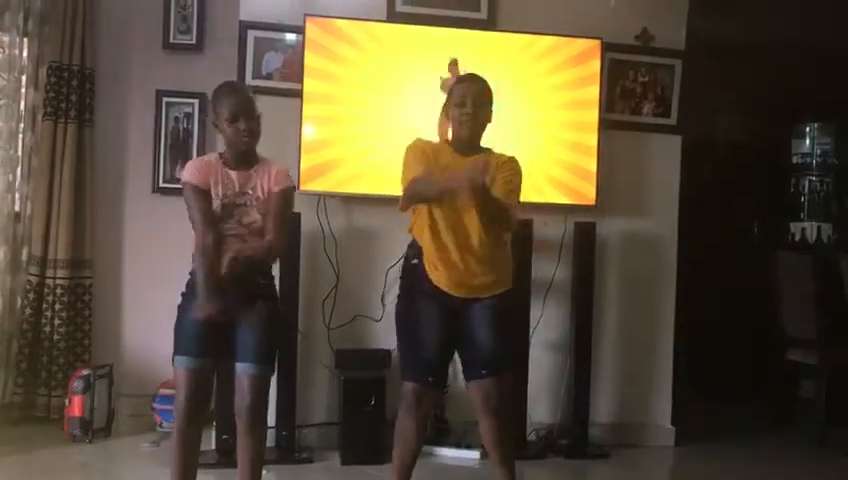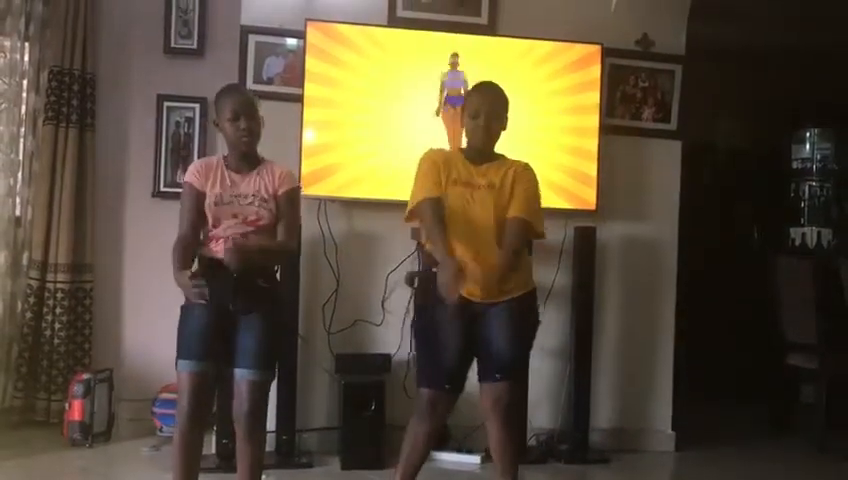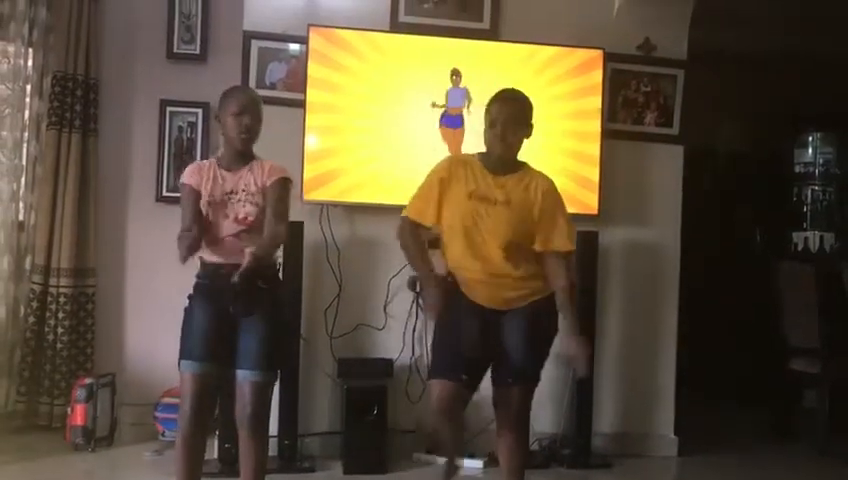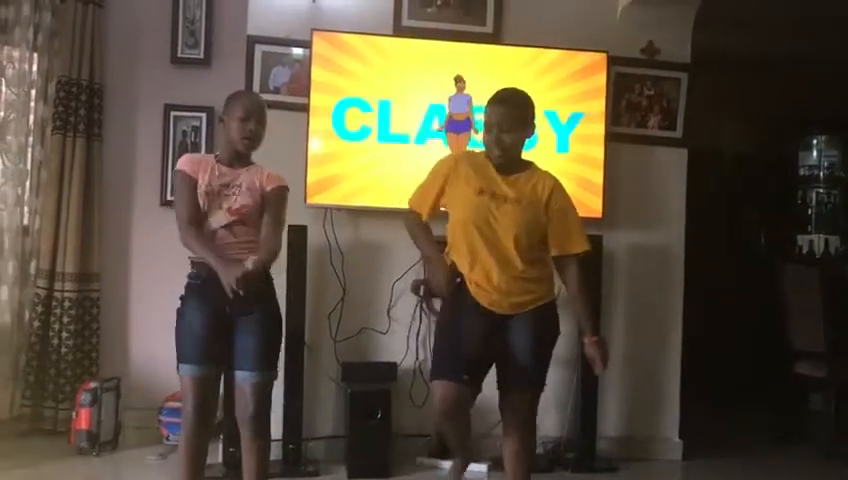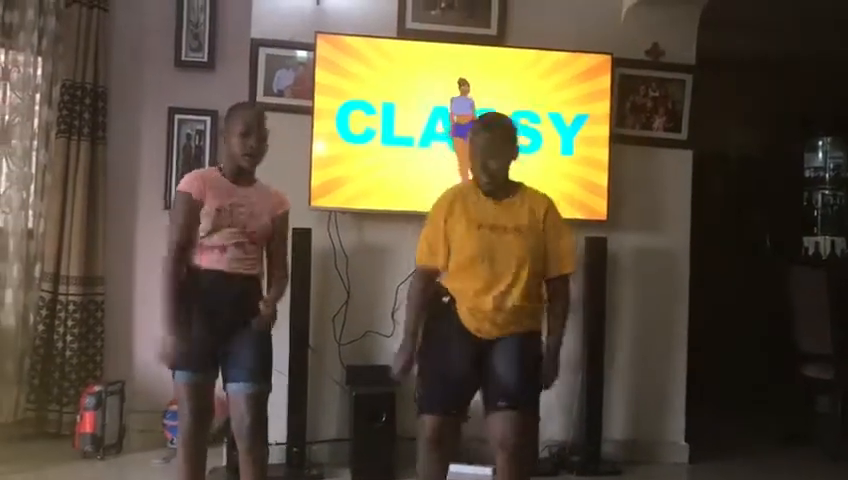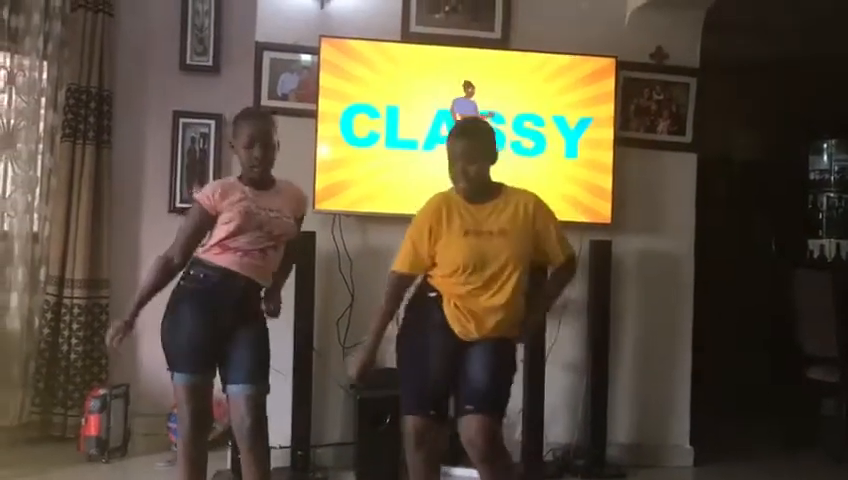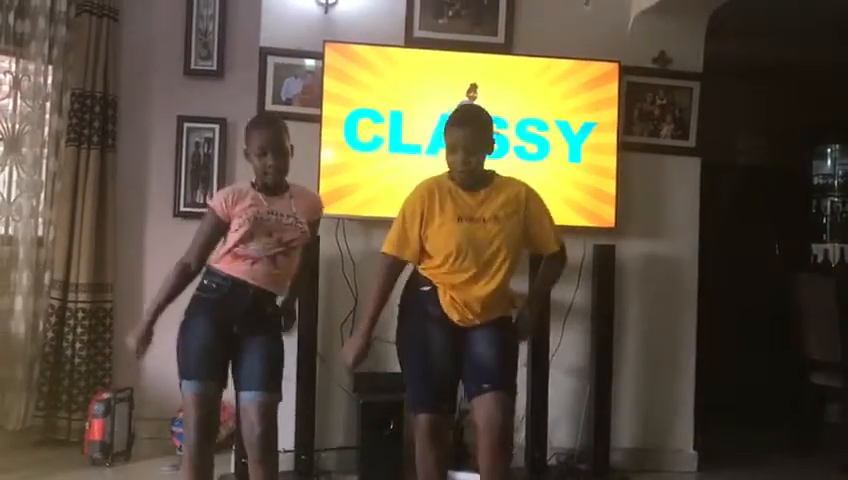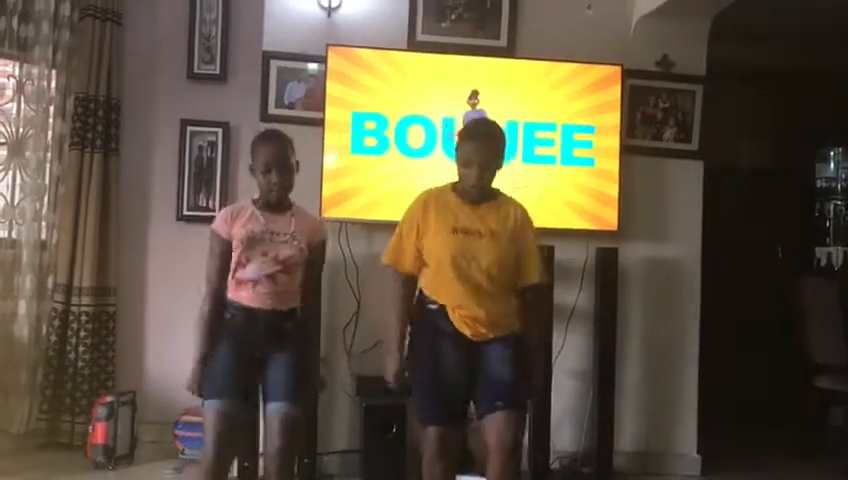
dt=0.2s
person 1, frame 1
left shoulder: (505, 166)
right shoulder: (423, 151)
left elbow: (498, 219)
right elbow: (415, 192)
left wrist: (479, 190)
right wrist: (457, 180)
left hip: (488, 291)
right hip: (428, 284)
left knee: (489, 397)
right knee: (416, 394)
person 1, frame 2
left shoulder: (519, 173)
right shoulder: (436, 162)
left elbow: (519, 235)
right elbow: (427, 214)
left wrist: (497, 276)
right wrist: (447, 262)
left hip: (508, 298)
right hip: (448, 294)
left knee: (499, 402)
right knee: (432, 401)
person 1, frame 3
left shoulder: (540, 188)
right shoulder: (451, 170)
left elbow: (556, 261)
right elbow: (408, 227)
left wrist: (573, 330)
right wrist: (429, 280)
left hip: (526, 307)
right hip: (465, 300)
left knee: (513, 409)
right knee: (444, 398)
person 1, frame 4
left shoulder: (546, 188)
right shoulder: (456, 167)
left elbow: (567, 262)
right elbow: (414, 215)
left wrist: (589, 331)
right wrist: (435, 258)
left hip: (530, 311)
right hip: (470, 300)
left knee: (519, 414)
right knee: (445, 401)
person 1, frame 5
left shoulder: (540, 208)
right shoulder: (452, 202)
left elbow: (558, 283)
right elbow: (424, 275)
left wrist: (553, 349)
right wrist: (409, 341)
left hip: (515, 333)
right hip: (453, 325)
left knee: (510, 436)
right knee: (434, 429)
person 1, frame 6
left shoulder: (527, 207)
right shoulder: (437, 209)
left elbow: (565, 262)
right elbow: (400, 278)
left wrist: (533, 314)
right wrist: (370, 345)
left hip: (493, 335)
right hip: (433, 323)
left knee: (479, 436)
right knee: (418, 430)
person 1, frame 7
left shoulder: (519, 196)
right shoulder: (428, 195)
left elbow: (555, 254)
right elbow: (391, 263)
left wrist: (531, 308)
right wrist: (364, 332)
left hip: (490, 319)
right hip: (429, 313)
left knee: (494, 419)
right knee: (428, 424)
person 1, frame 8
left shoulder: (515, 217)
right shoulder: (427, 206)
left elbow: (526, 290)
right elbow: (405, 280)
left wrist: (530, 358)
right wrist: (396, 349)
left hip: (501, 335)
right hip: (441, 330)
left knee: (505, 439)
right knee: (438, 437)
person 2, frame 1
left shoulder: (277, 176)
right shoulder: (199, 171)
left elbow: (276, 242)
right elbow: (205, 239)
left wrist: (244, 259)
right wrist: (205, 296)
left hip: (256, 288)
right hip: (208, 287)
left knee: (251, 403)
right knee: (189, 400)
person 2, frame 2
left shoulder: (281, 178)
right shoulder: (201, 172)
left elbow: (288, 242)
right elbow: (187, 236)
left wrist: (252, 249)
right wrist: (181, 273)
left hip: (259, 291)
right hip: (211, 289)
left knee: (250, 409)
right knee: (191, 404)
person 2, frame 3
left shoulder: (273, 174)
right shoulder: (197, 173)
left elbow: (276, 233)
right elbow: (189, 231)
left wrist: (257, 255)
right wrist: (190, 240)
left hip: (260, 291)
right hip: (210, 290)
left knee: (253, 411)
right knee: (193, 405)
person 2, frame 4
left shoulder: (270, 182)
right shoulder: (192, 166)
left elbow: (272, 239)
right elbow: (188, 230)
left wrist: (257, 264)
right wrist: (223, 263)
left hip: (255, 293)
right hip: (204, 288)
left knee: (254, 410)
right knee: (196, 408)
person 2, frame 5
left shoulder: (274, 201)
right shoulder: (198, 183)
left elbow: (278, 266)
right elbow: (175, 255)
left wrist: (271, 302)
right wrist: (171, 324)
left hip: (246, 306)
right hip: (196, 299)
left knee: (251, 421)
right knee: (193, 416)
person 2, frame 6
left shoulder: (294, 198)
right shoulder: (219, 193)
right elbow: (173, 256)
left wrist: (273, 290)
right wrist: (130, 314)
left hip: (246, 308)
right hip: (198, 297)
left knee: (251, 423)
right knee: (193, 419)
person 2, frame 7
left shoulder: (309, 204)
right shoulder: (230, 199)
right elbow: (190, 262)
left wrist: (291, 299)
right wrist: (149, 319)
left hip: (262, 316)
right hip: (212, 306)
left knee: (261, 432)
right knee: (199, 427)
person 2, frame 8
left shoulder: (311, 228)
right shoulder: (231, 218)
left elbow: (311, 296)
right elbow: (213, 292)
right wrist: (200, 360)
left hip: (286, 336)
right hip: (234, 332)
left knee: (281, 447)
right knee: (216, 446)
